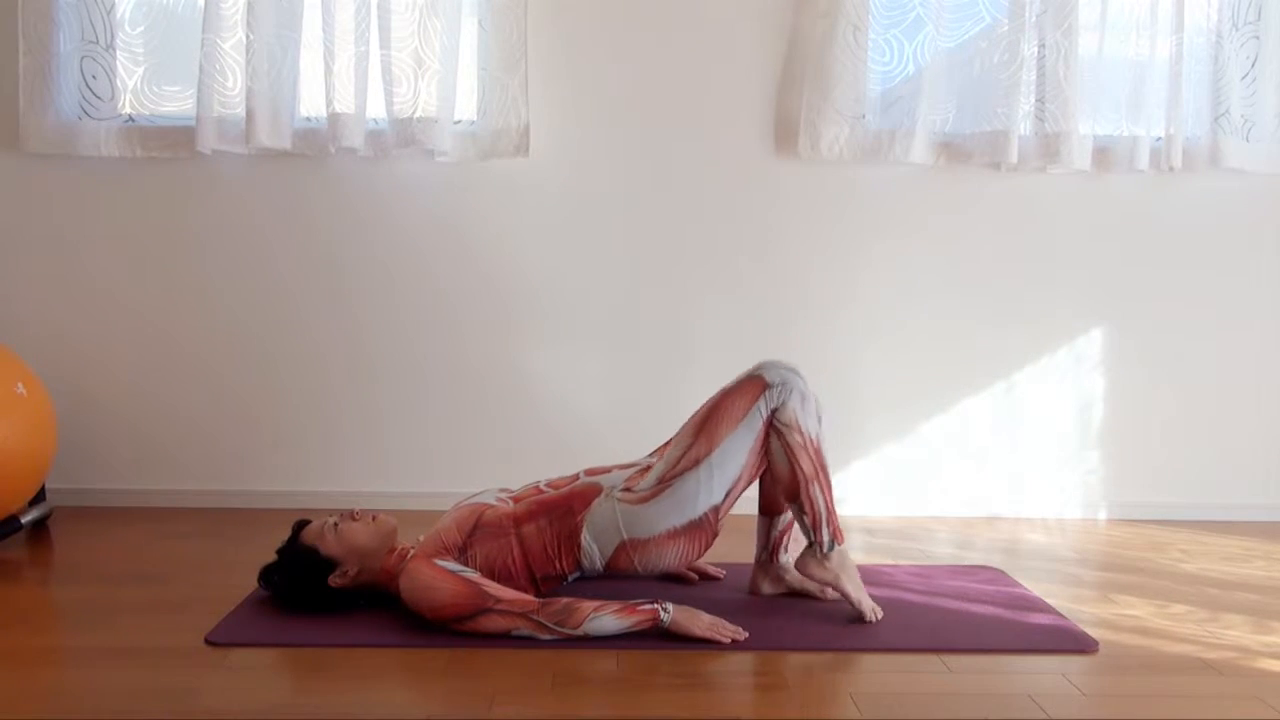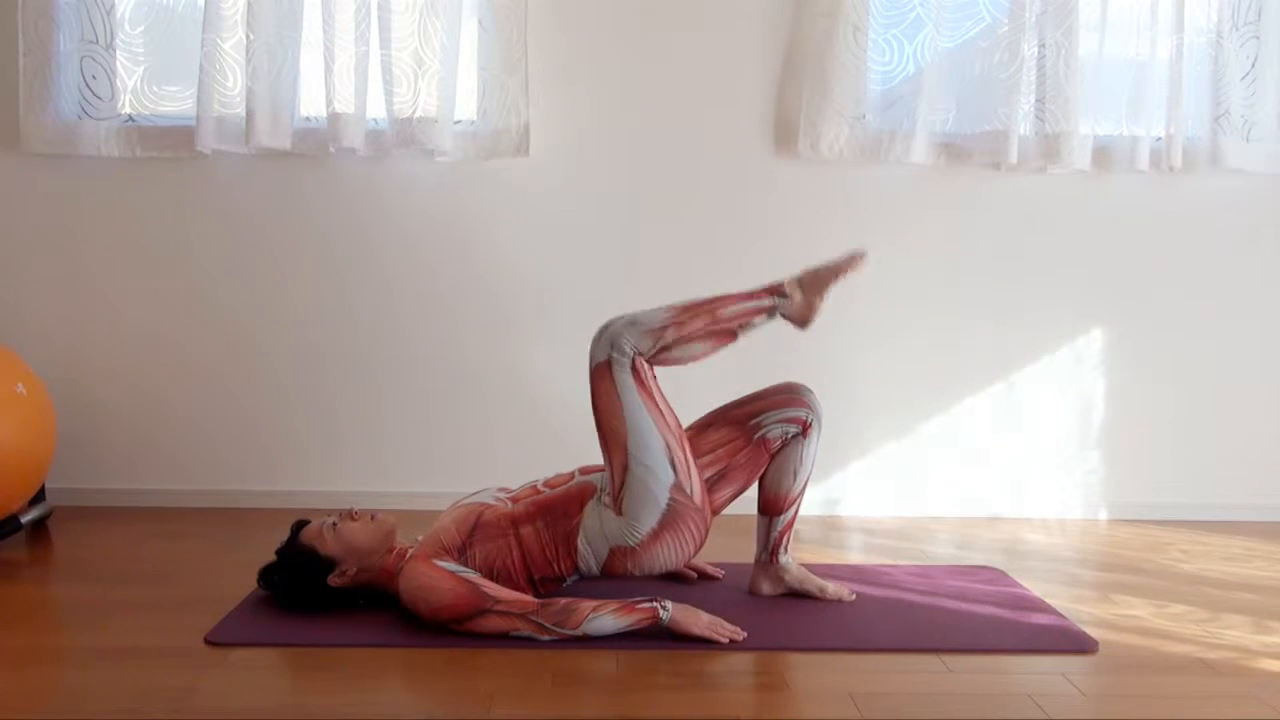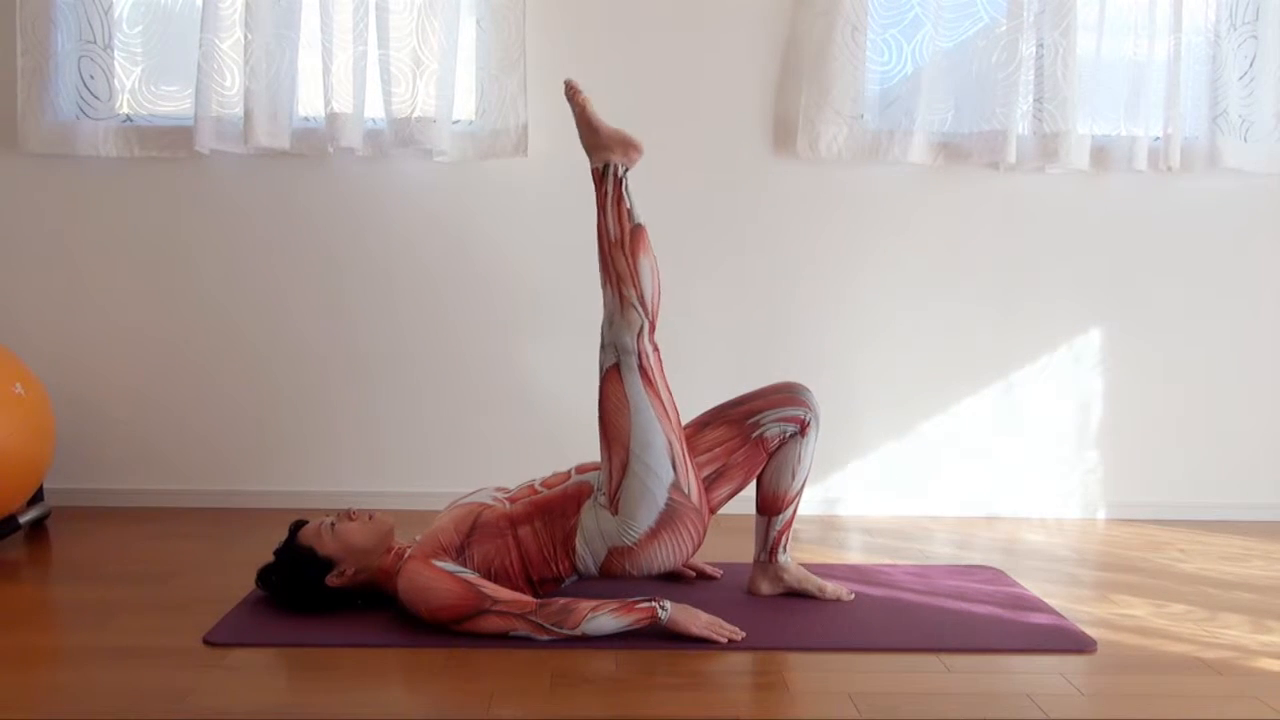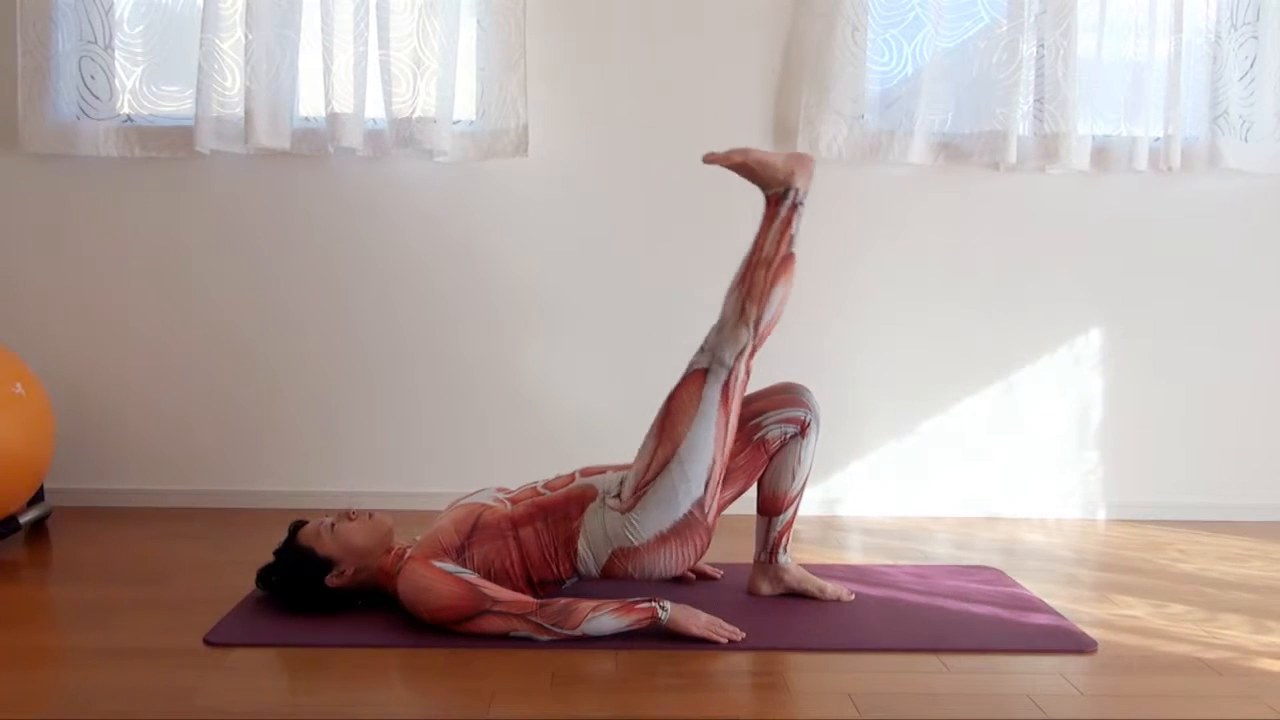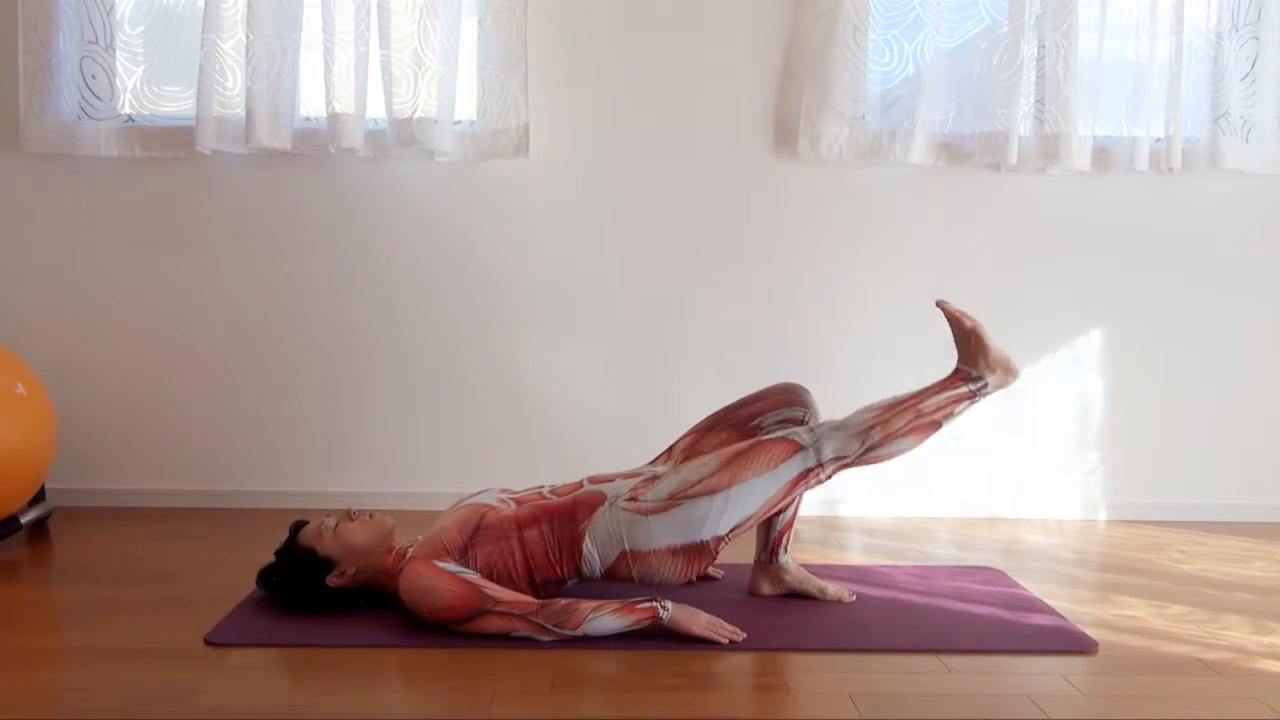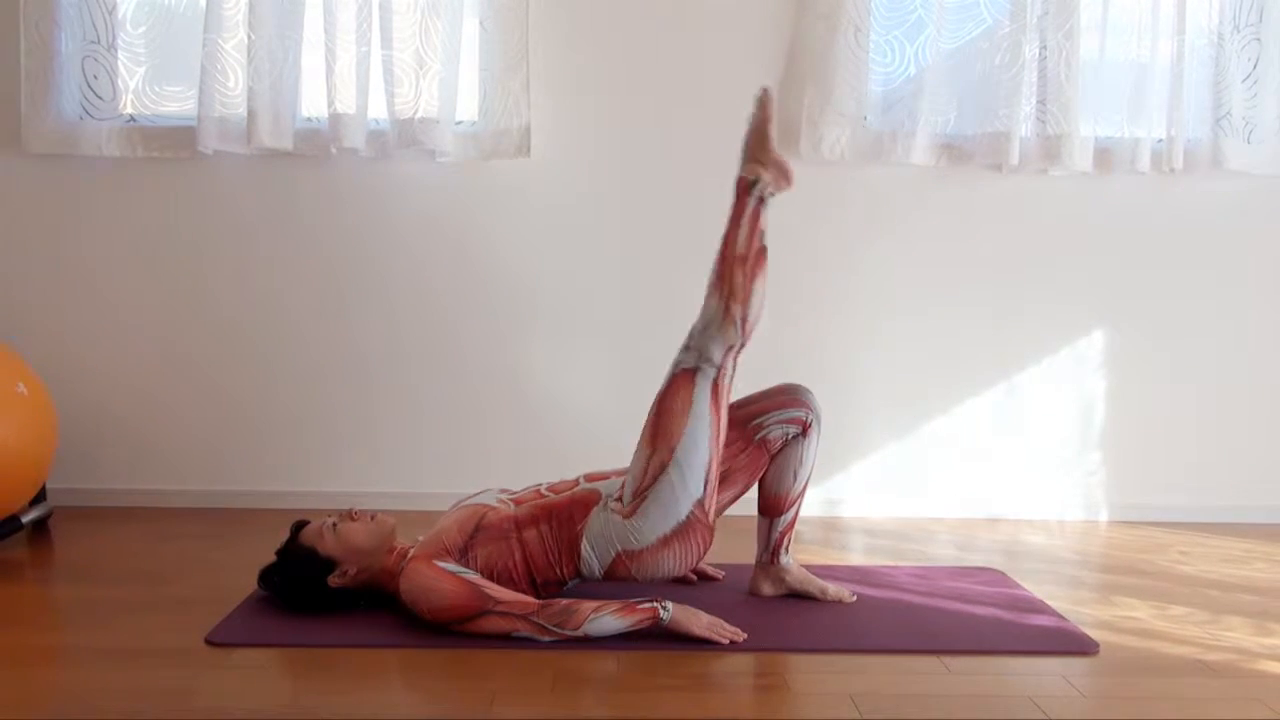
dt=0.5s
person 1, frame 1
left shoulder: (432, 554)
right shoulder: (420, 585)
right elbow: (541, 618)
right wrist: (667, 614)
left hip: (630, 502)
right hip: (640, 527)
left knee: (789, 406)
right knee: (777, 382)
left ankle: (774, 567)
right ankle: (825, 553)
person 1, frame 2
left shoulder: (431, 551)
right shoulder: (419, 585)
right elbow: (541, 618)
right wrist: (667, 613)
left hip: (642, 514)
right hip: (639, 528)
left knee: (794, 405)
right knee: (615, 342)
left ankle: (774, 567)
right ankle: (786, 295)
person 1, frame 3
left shoulder: (426, 554)
right shoulder: (418, 585)
right elbow: (538, 619)
right wrist: (664, 611)
left hip: (649, 517)
right hip: (631, 534)
right knee: (626, 342)
left ankle: (772, 566)
person 1, frame 4
left shoulder: (427, 556)
right shoulder: (419, 585)
right elbow: (538, 618)
right wrist: (665, 613)
left hip: (617, 509)
right hip: (631, 534)
left knee: (792, 404)
right knee: (722, 357)
left ankle: (773, 567)
person 1, frame 5
left shoulder: (430, 553)
right shoulder: (419, 585)
right elbow: (539, 619)
right wrist: (666, 613)
left hip: (626, 502)
right hip: (629, 535)
left knee: (788, 401)
right knee: (813, 445)
left ankle: (774, 568)
right ankle: (973, 376)
person 1, frame 6
left shoulder: (425, 555)
right shoulder: (421, 587)
right elbow: (543, 620)
right wrist: (668, 614)
left hip: (615, 511)
right hip: (626, 543)
left knee: (793, 405)
right knee: (706, 354)
left ankle: (774, 567)
